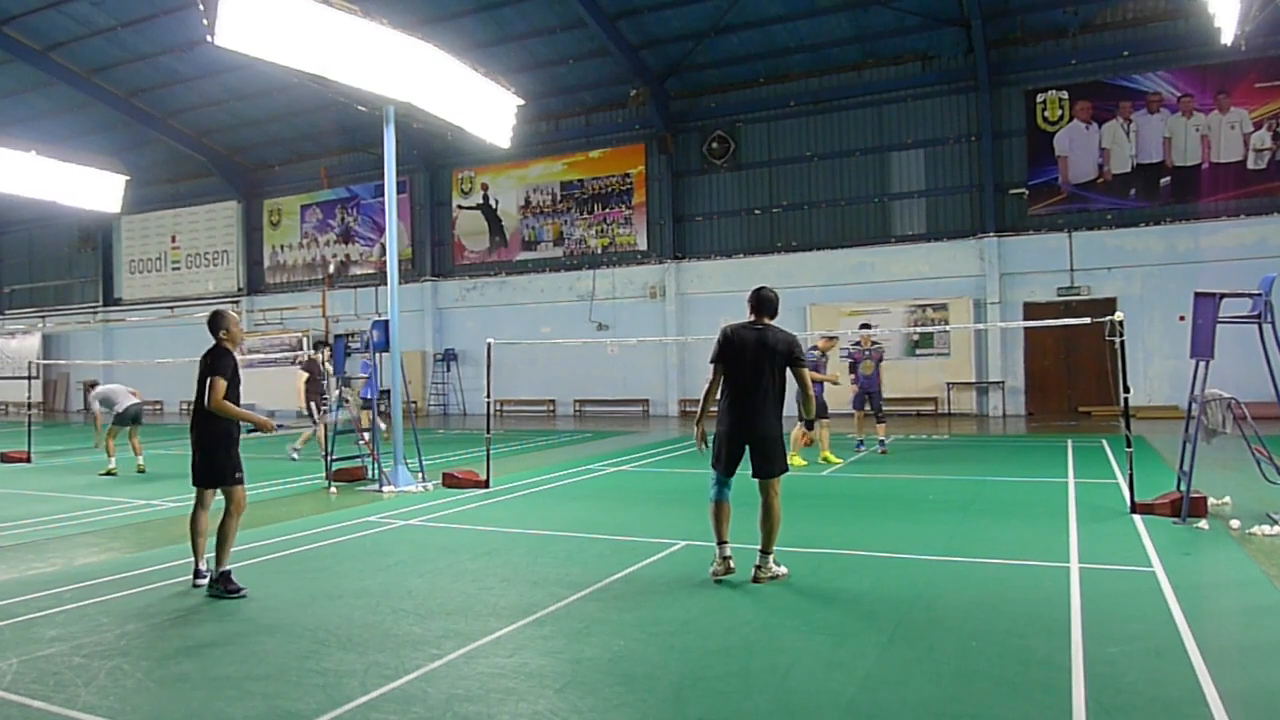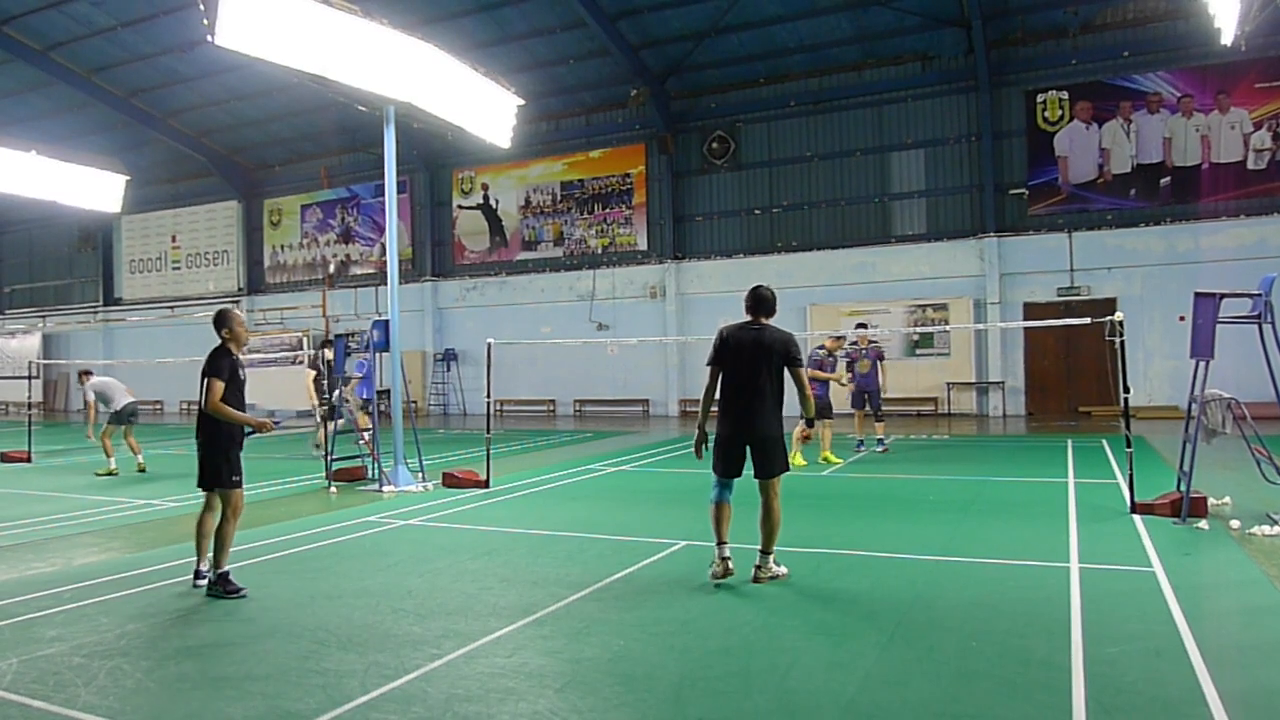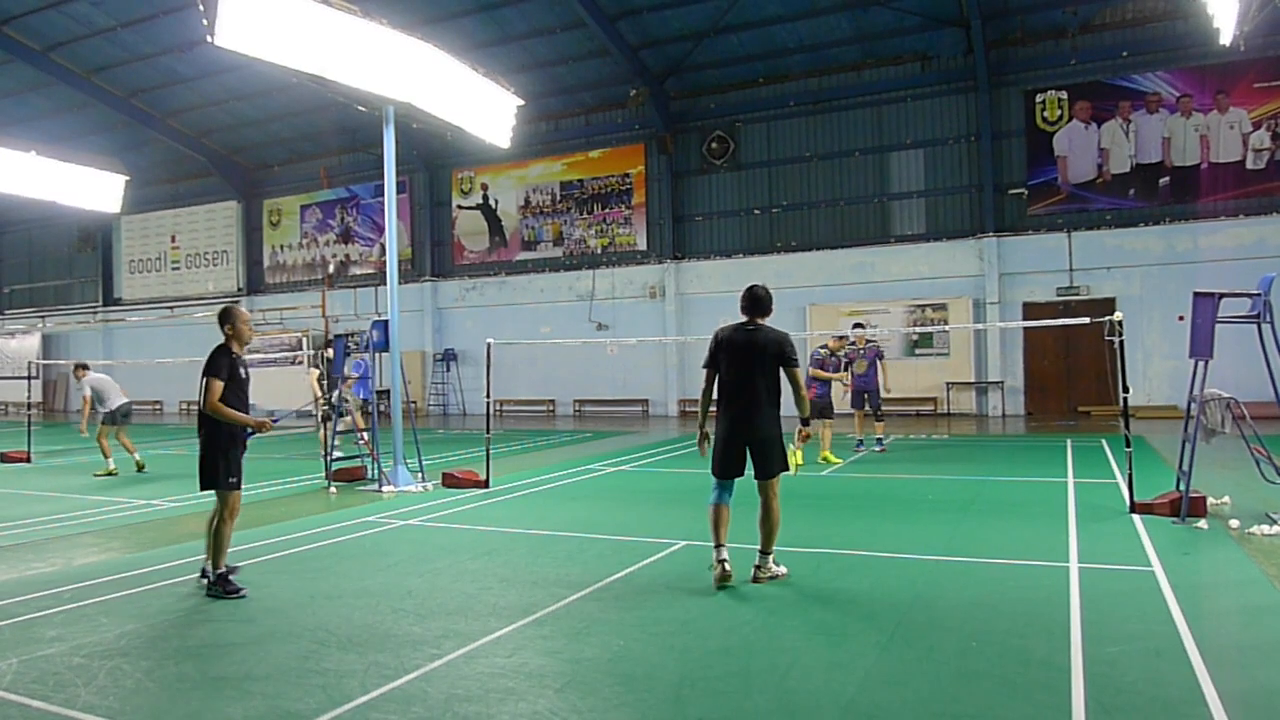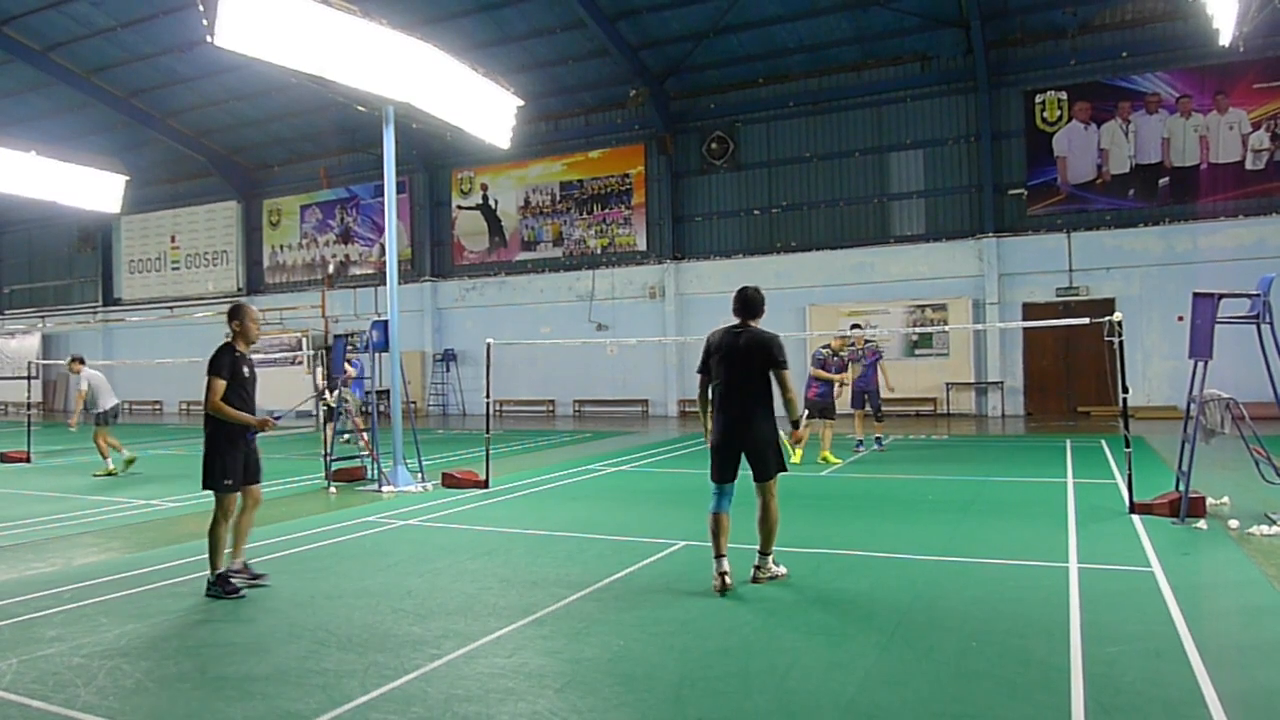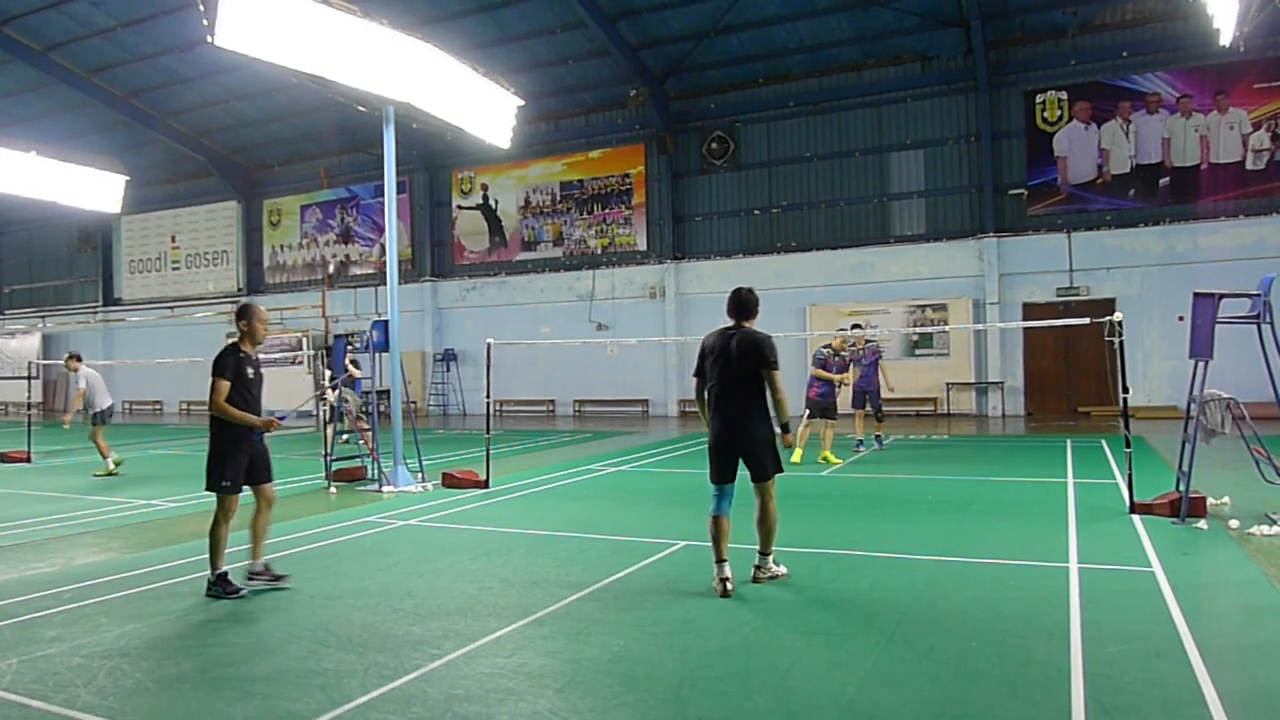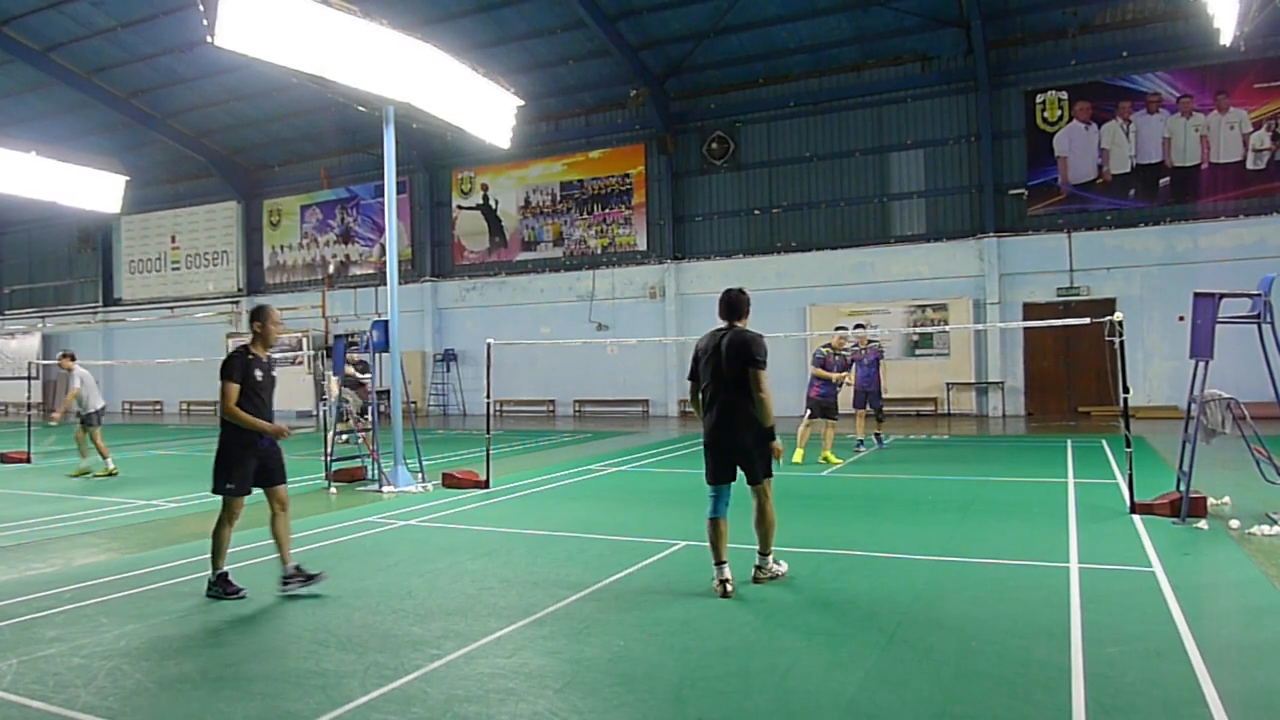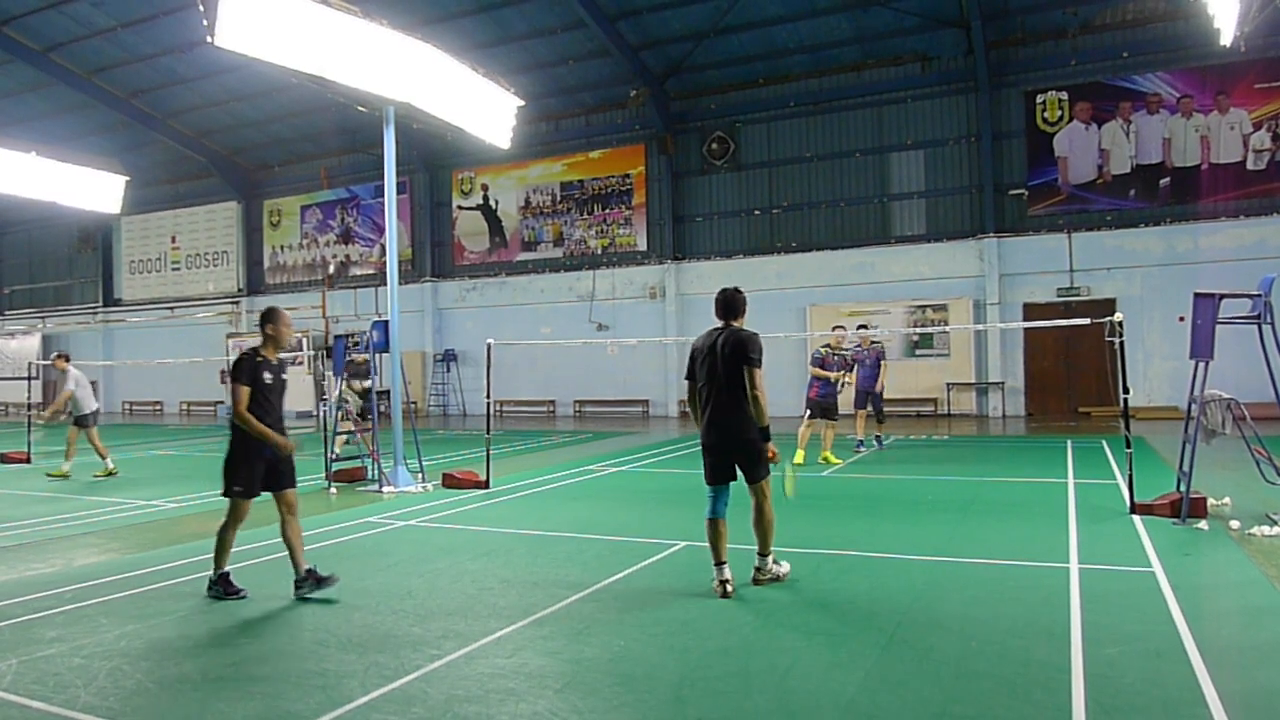
dt=0.1s
person 1, frame 1
left shoulder: (729, 334)
right shoulder: (787, 341)
left elbow: (714, 382)
right elbow: (807, 390)
left wrist: (700, 421)
right wrist: (809, 425)
left hip: (730, 425)
right hip: (767, 428)
left knee: (720, 484)
right knee: (770, 493)
left ankle: (723, 554)
right ankle: (765, 564)
person 1, frame 2
left shoulder: (727, 335)
right shoulder: (784, 340)
left elbow: (711, 384)
right elbow: (805, 390)
left wrist: (701, 425)
right wrist: (809, 423)
left hip: (730, 427)
right hip: (767, 428)
left knee: (721, 487)
right knee: (770, 493)
left ankle: (722, 555)
right ankle: (765, 565)
person 1, frame 3
left shoulder: (722, 336)
right shoulder: (780, 340)
left elbow: (708, 386)
right elbow: (800, 389)
left wrist: (702, 425)
right wrist: (805, 422)
left hip: (728, 428)
right hip: (765, 429)
left knee: (721, 490)
right knee: (769, 493)
left ankle: (720, 557)
right ankle: (764, 564)
person 1, frame 4
left shoulder: (714, 339)
right shoulder: (769, 341)
left elbow: (702, 389)
right elbow: (787, 392)
left wrist: (707, 422)
right wrist: (795, 425)
left hip: (723, 431)
right hip: (759, 431)
left knee: (721, 495)
right knee: (767, 494)
left ankle: (721, 568)
right ankle: (764, 564)
person 1, frame 5
left shoulder: (710, 341)
right shoulder: (761, 341)
left elbow: (699, 392)
right elbow: (777, 392)
right wrist: (785, 429)
left hip: (720, 433)
right hip: (756, 431)
left knee: (721, 498)
right knee: (766, 495)
left ankle: (722, 573)
right ankle: (764, 564)
person 1, frame 6
left shoulder: (703, 343)
right shoulder: (752, 341)
left elbow: (694, 395)
right elbow: (761, 393)
right wrist: (772, 436)
left hip: (714, 434)
right hip: (748, 433)
left knee: (718, 499)
right knee: (763, 495)
left ankle: (722, 575)
right ankle: (765, 564)
person 1, frame 7
left shoulder: (699, 343)
right shoulder: (747, 339)
left elbow: (691, 395)
right elbow: (755, 392)
right wrist: (766, 437)
left hip: (711, 434)
right hip: (744, 432)
left knee: (716, 500)
right knee: (761, 495)
left ankle: (722, 575)
right ankle: (765, 565)
person 2, frame 1
left shoulder: (211, 357)
right shoulder: (224, 358)
right elbow: (215, 402)
right wrist: (255, 419)
left hip: (203, 437)
right hip: (219, 439)
left knee: (203, 502)
right knee: (236, 504)
left ankle: (200, 568)
right ankle: (220, 575)
person 2, frame 2
left shoulder: (228, 358)
right shoulder: (222, 359)
right elbow: (211, 405)
right wrist: (252, 422)
left hip: (223, 442)
right hip: (220, 443)
left knee: (212, 504)
right knee: (233, 506)
left ankle: (202, 568)
right ankle: (217, 577)
person 2, frame 3
left shoulder: (235, 358)
right shoulder: (222, 358)
right elbow: (210, 404)
right wrist: (250, 422)
left hip: (230, 442)
right hip: (221, 443)
left knee: (225, 505)
right knee: (230, 508)
left ankle: (213, 565)
right ankle: (217, 577)
person 2, frame 4
left shoulder: (245, 357)
right shoulder: (224, 357)
right elbow: (212, 404)
right wrist: (253, 421)
left hip: (244, 441)
right hip: (225, 444)
left knee: (252, 501)
right knee: (226, 509)
left ankle: (236, 565)
right ankle: (216, 578)
person 2, frame 5
left shoulder: (253, 358)
right shoulder: (228, 358)
right elbow: (217, 405)
right wrist: (258, 422)
left hip: (251, 443)
right hip: (229, 445)
left knee: (267, 500)
right knee: (226, 510)
left ankle: (257, 568)
right ankle: (216, 579)
person 2, frame 6
left shoulder: (267, 361)
right shoulder: (237, 361)
right elbow: (228, 409)
right wrist: (267, 428)
left hip: (266, 445)
right hip: (238, 447)
left knee: (280, 504)
right knee: (231, 513)
left ankle: (290, 572)
right ankle: (217, 579)
person 2, frame 7
left shoulder: (279, 365)
right shoulder: (246, 363)
right elbow: (239, 413)
right wrist: (274, 439)
left hip: (276, 450)
right hip: (249, 452)
left knee: (289, 509)
right knee: (237, 515)
left ankle: (303, 576)
right ankle: (218, 579)
